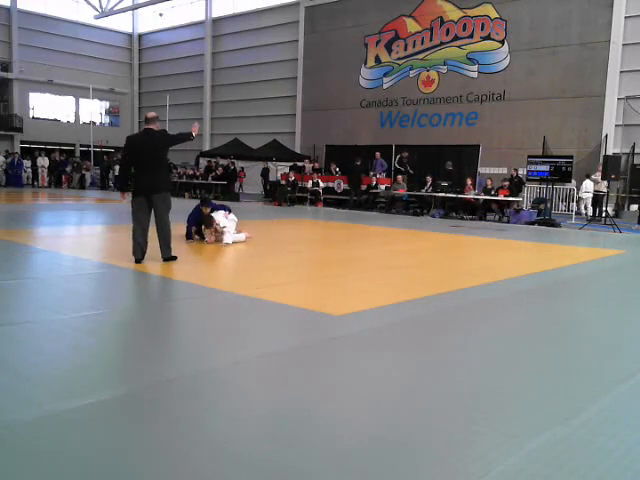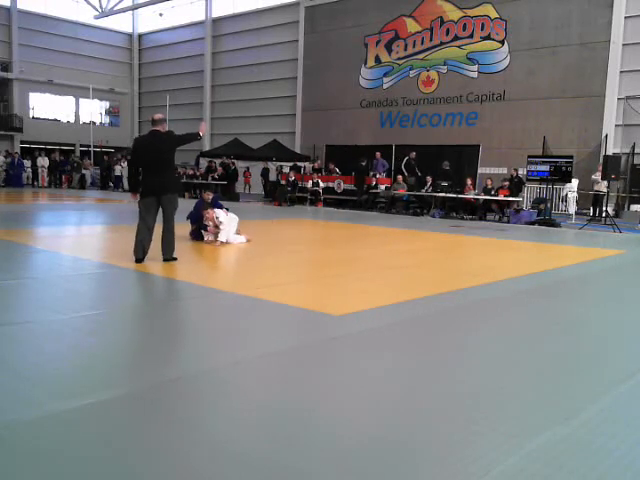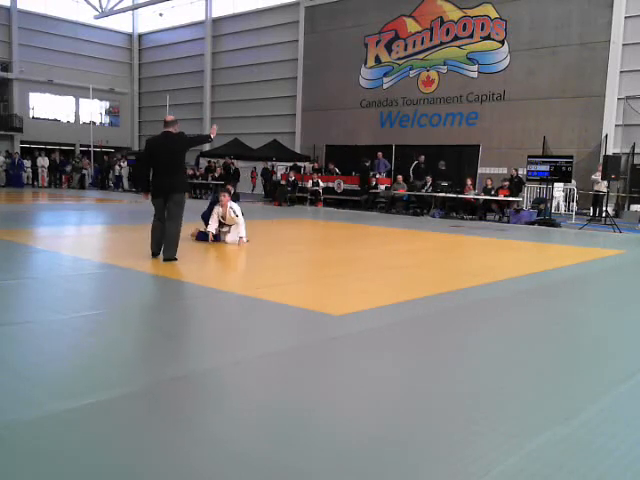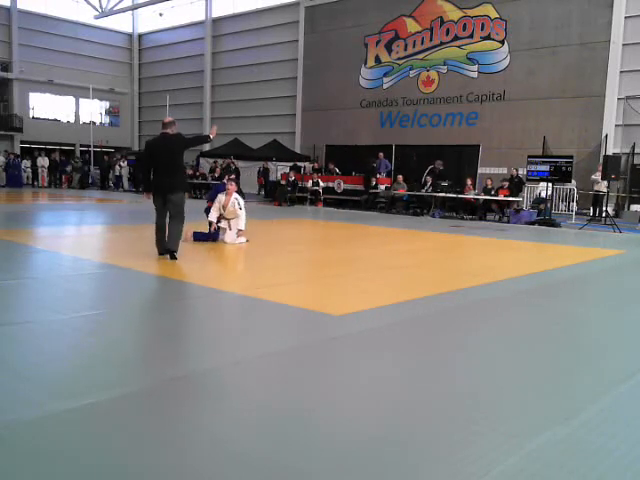
dt=0.5s
person 1, frame 1
left shoulder: (131, 140)
right shoulder: (162, 137)
left elbow: (125, 165)
right elbow: (178, 138)
left wrist: (124, 187)
right wrist: (192, 134)
left hip: (140, 187)
right hip: (160, 187)
left knee: (140, 222)
right knee: (163, 220)
left ankle: (138, 255)
right ankle: (167, 254)
person 1, frame 2
left shoulder: (139, 141)
right shoulder: (169, 138)
left elbow: (133, 167)
right elbow: (186, 138)
left wrist: (134, 188)
right wrist: (200, 133)
left hip: (148, 187)
right hip: (168, 187)
left knee: (145, 221)
right knee: (169, 221)
left ankle: (139, 254)
right ankle: (167, 254)
person 1, frame 3
left shoulder: (151, 142)
right shoulder: (181, 139)
left elbow: (145, 167)
right elbow: (196, 140)
left wrist: (146, 188)
right wrist: (211, 135)
left hip: (158, 187)
right hip: (176, 187)
left knee: (159, 218)
right knee: (174, 221)
left ankle: (155, 250)
right ankle: (169, 254)
person 1, frame 4
left shoulder: (151, 143)
right shoulder: (178, 140)
left elbow: (146, 168)
right elbow: (195, 140)
left wrist: (147, 188)
right wrist: (210, 136)
left hip: (158, 187)
right hip: (176, 186)
left knee: (161, 217)
right knee: (176, 218)
left ankle: (161, 248)
right ankle: (171, 247)
